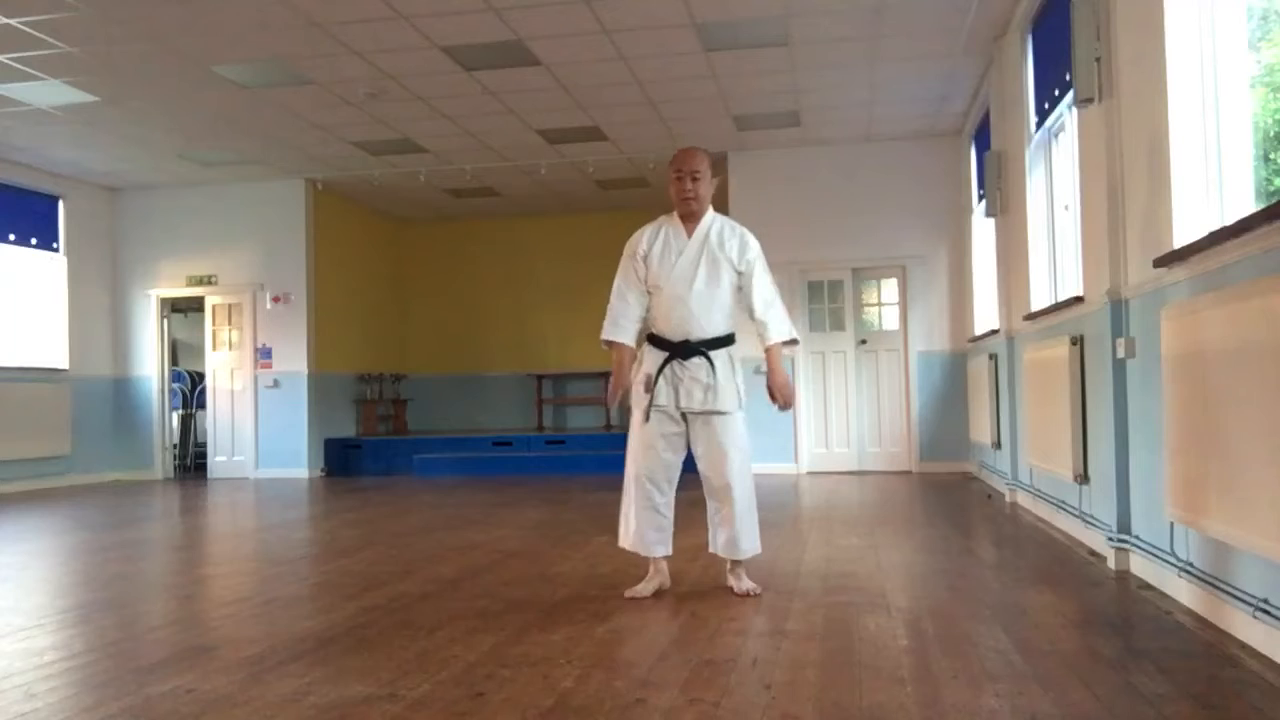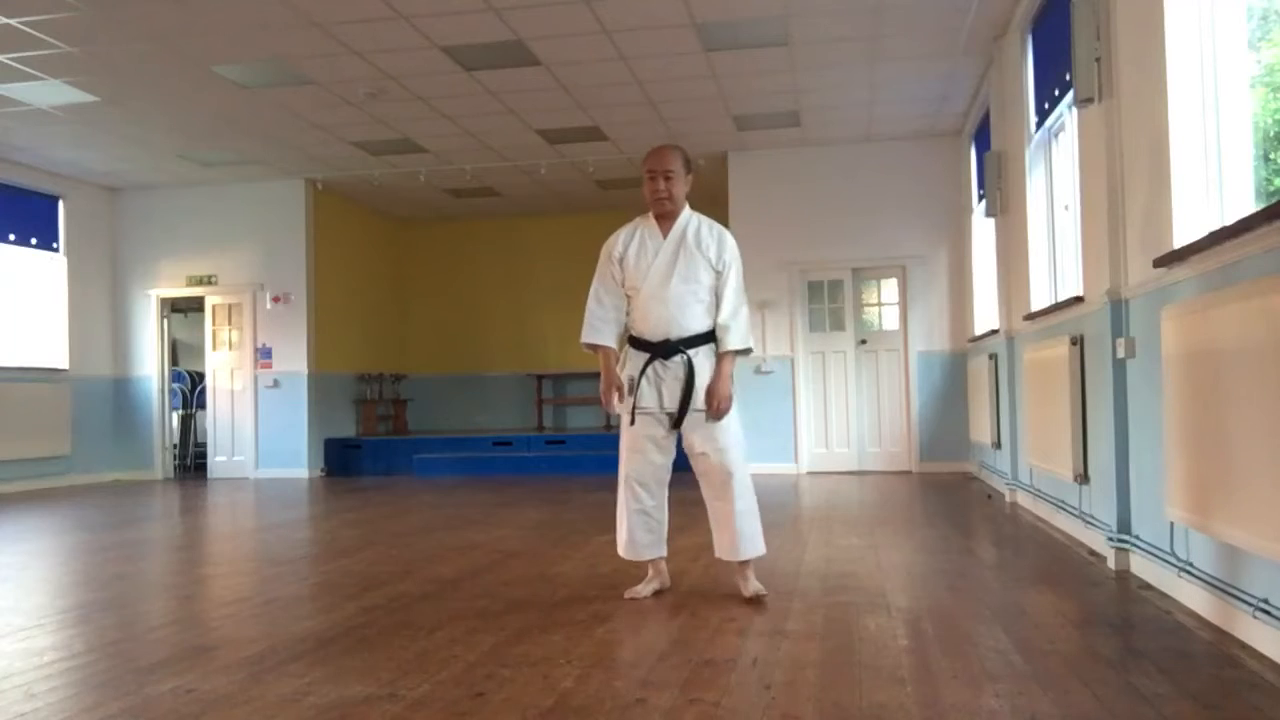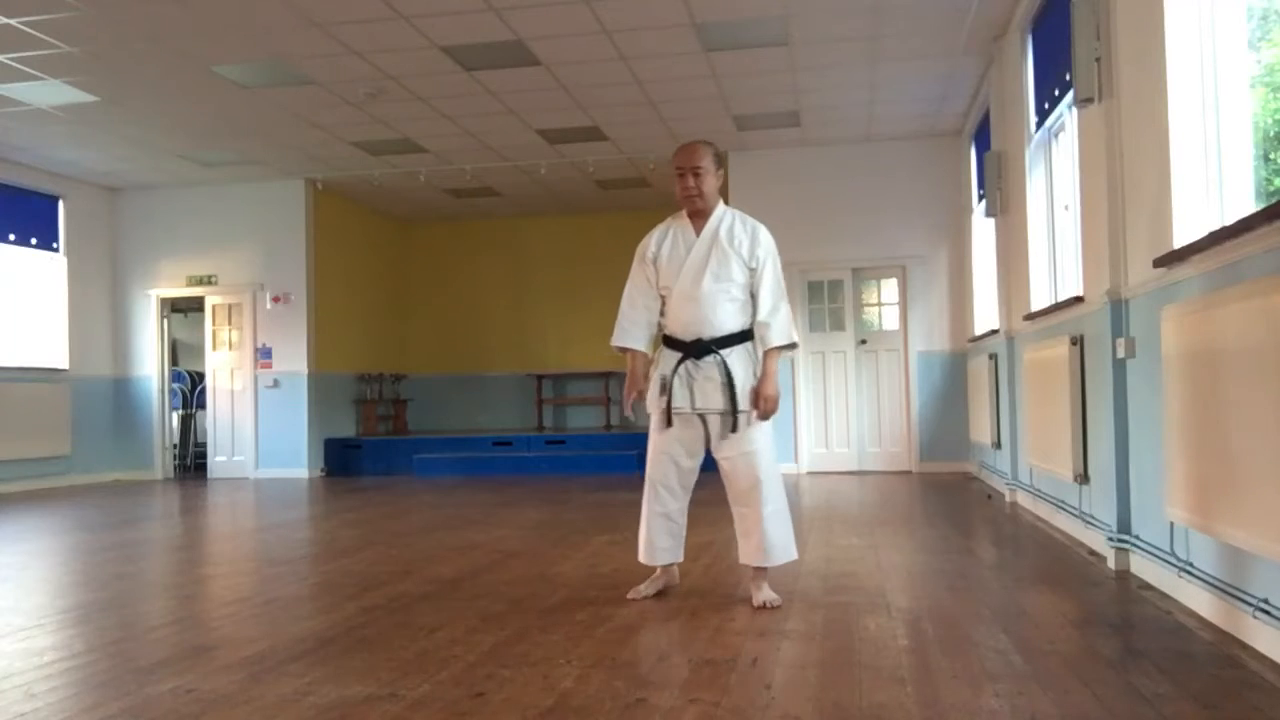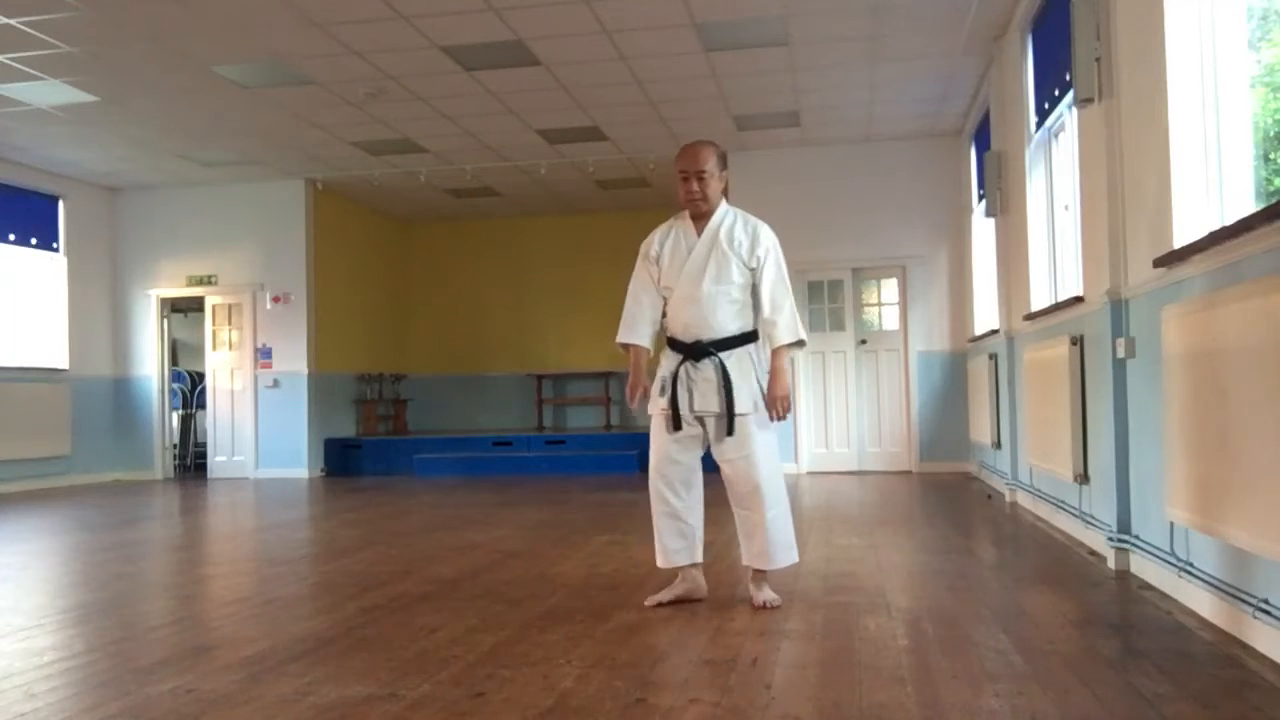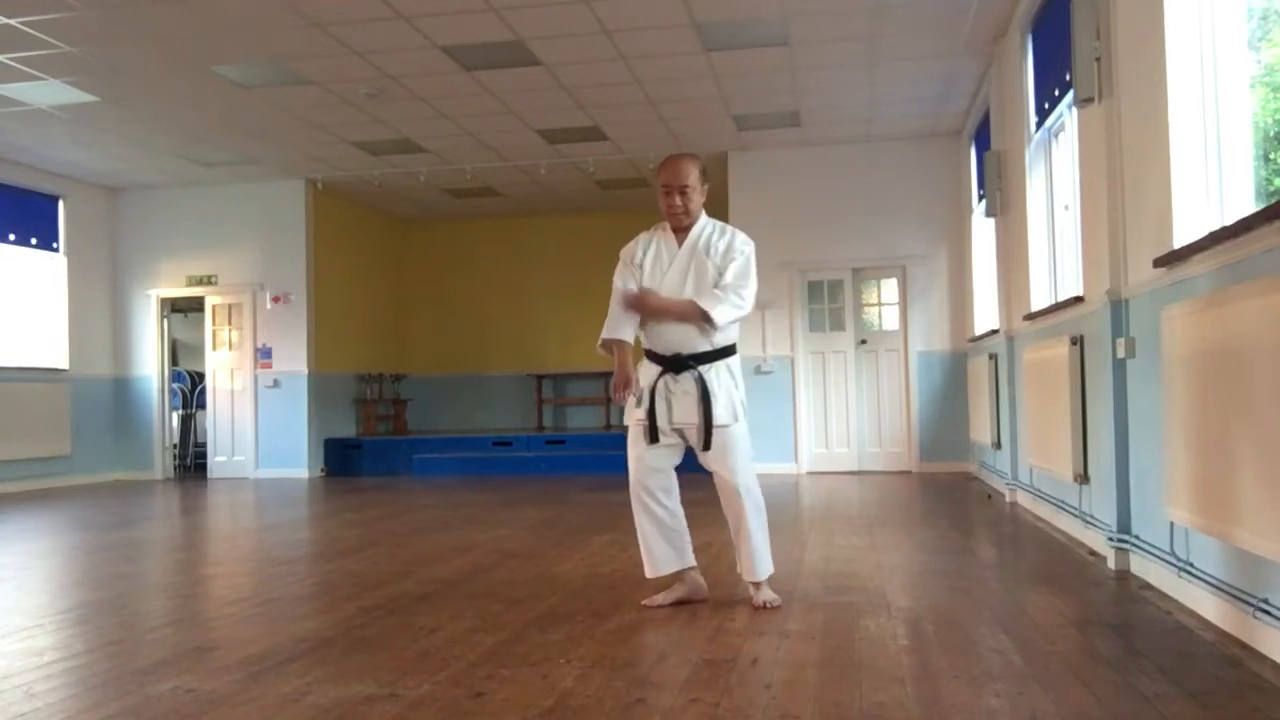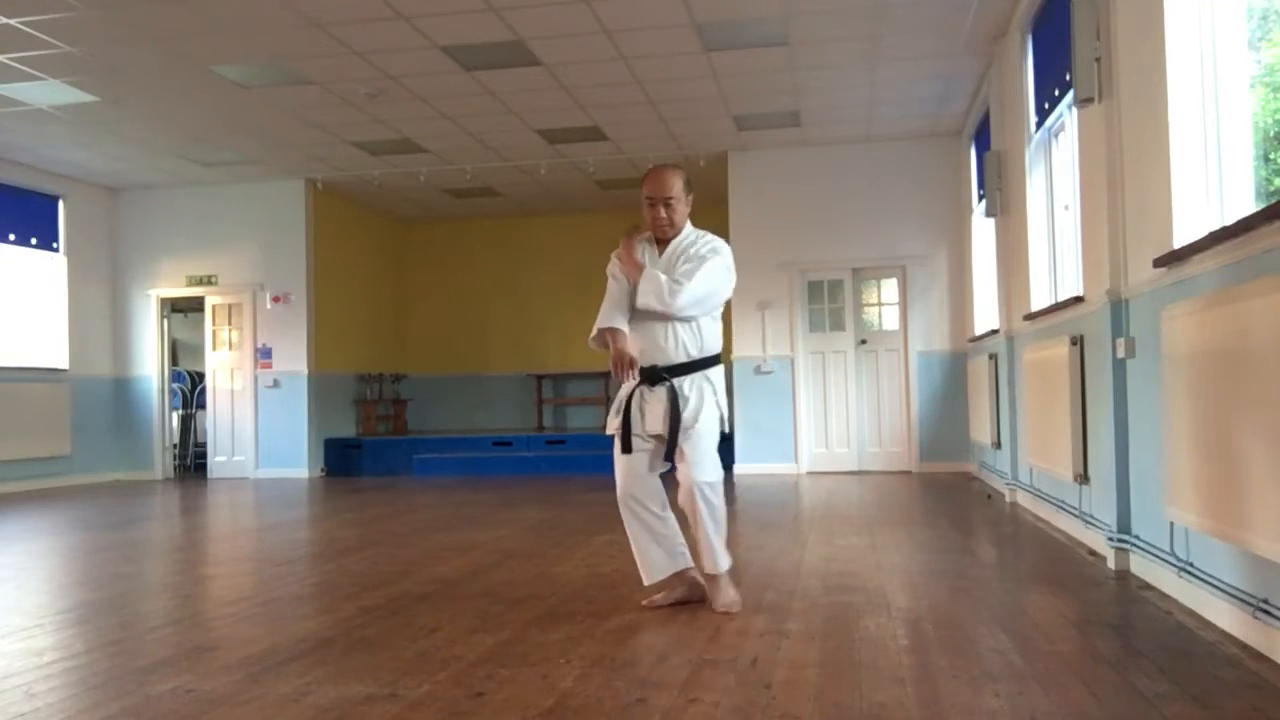
dt=0.4s
person 1, frame 1
left shoulder: (737, 240)
right shoulder: (646, 240)
left elbow: (764, 303)
right elbow: (626, 305)
left wrist: (775, 365)
right wrist: (620, 365)
left hip: (713, 367)
right hip: (657, 366)
left knee: (727, 471)
right knee: (649, 468)
left ankle: (735, 566)
right ankle: (657, 568)
person 1, frame 2
left shoulder: (715, 238)
right shoulder: (622, 243)
left elbow: (732, 311)
right elbow: (606, 309)
left wrist: (724, 374)
right wrist: (608, 369)
left hip: (701, 366)
right hip: (643, 369)
left knee: (725, 468)
right knee: (641, 474)
left ankle: (743, 566)
right ankle: (656, 569)
person 1, frame 3
left shoulder: (751, 234)
right shoulder: (657, 241)
left elbow: (771, 307)
right elbow: (639, 310)
left wrist: (769, 373)
right wrist: (636, 371)
left hip: (734, 366)
right hip: (675, 369)
left knee: (753, 474)
right knee: (665, 475)
left ankle: (759, 576)
right ankle: (664, 569)
person 1, frame 4
left shoulder: (753, 233)
right shoulder: (660, 241)
left elbow: (776, 305)
right elbow: (643, 307)
left wrist: (779, 371)
right wrist: (637, 367)
left hip: (736, 367)
right hip: (678, 369)
left knee: (753, 475)
right knee: (670, 475)
left ankle: (759, 577)
right ankle: (689, 575)
person 1, frame 5
left shoulder: (732, 243)
right shoulder: (639, 249)
left elbow: (734, 302)
right elbow: (622, 308)
left wrist: (664, 305)
right wrist: (622, 360)
left hip: (713, 379)
right hip: (655, 380)
left knee: (736, 480)
right knee: (648, 480)
left ankle: (757, 578)
right ankle: (687, 577)
person 1, frame 6
left shoulder: (712, 252)
right shoulder: (628, 253)
left elbow: (675, 300)
right elbow: (615, 307)
left wrist: (632, 263)
right wrist: (617, 344)
left hip: (693, 386)
right hip: (641, 388)
left knee: (698, 479)
right knee: (633, 487)
left ankle: (717, 573)
right ankle: (684, 577)
